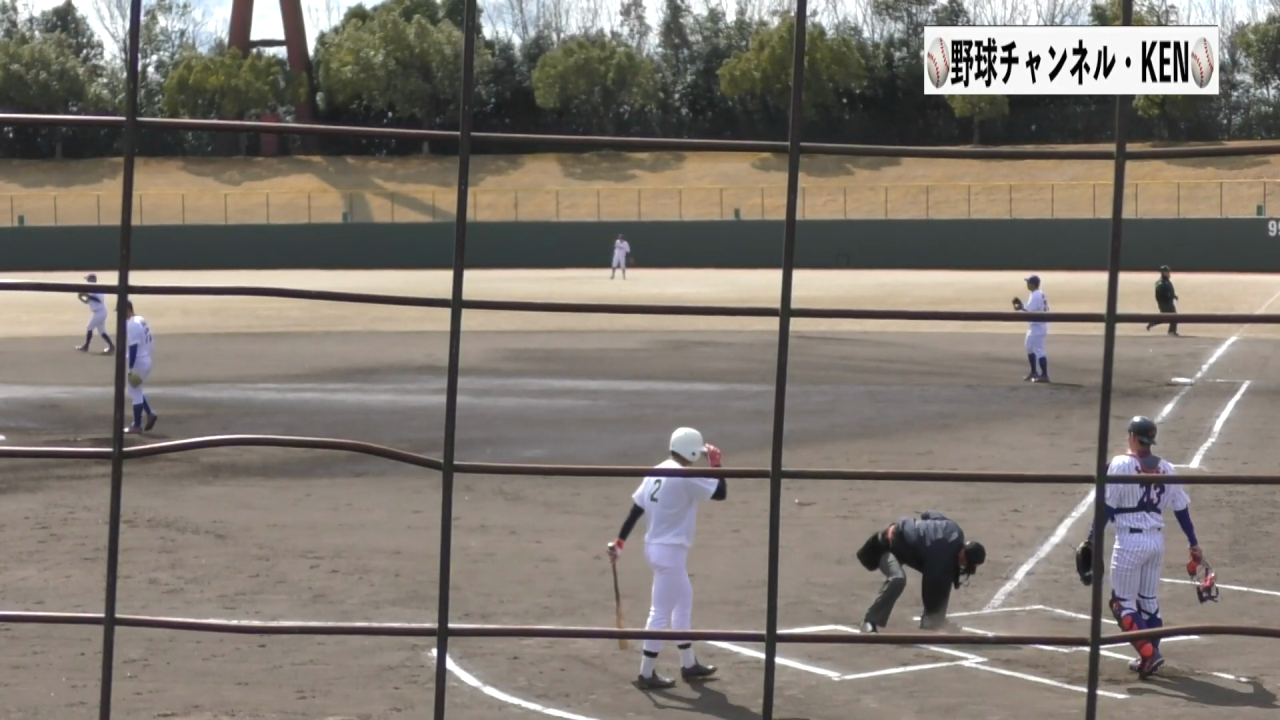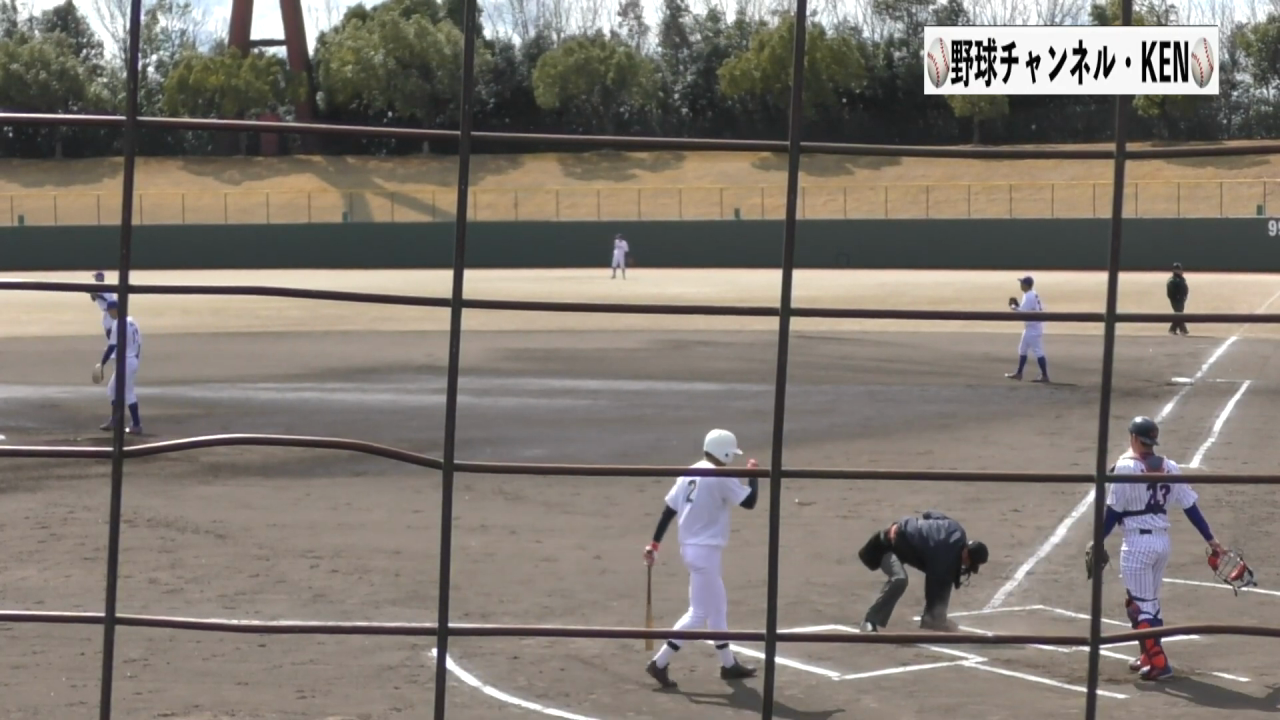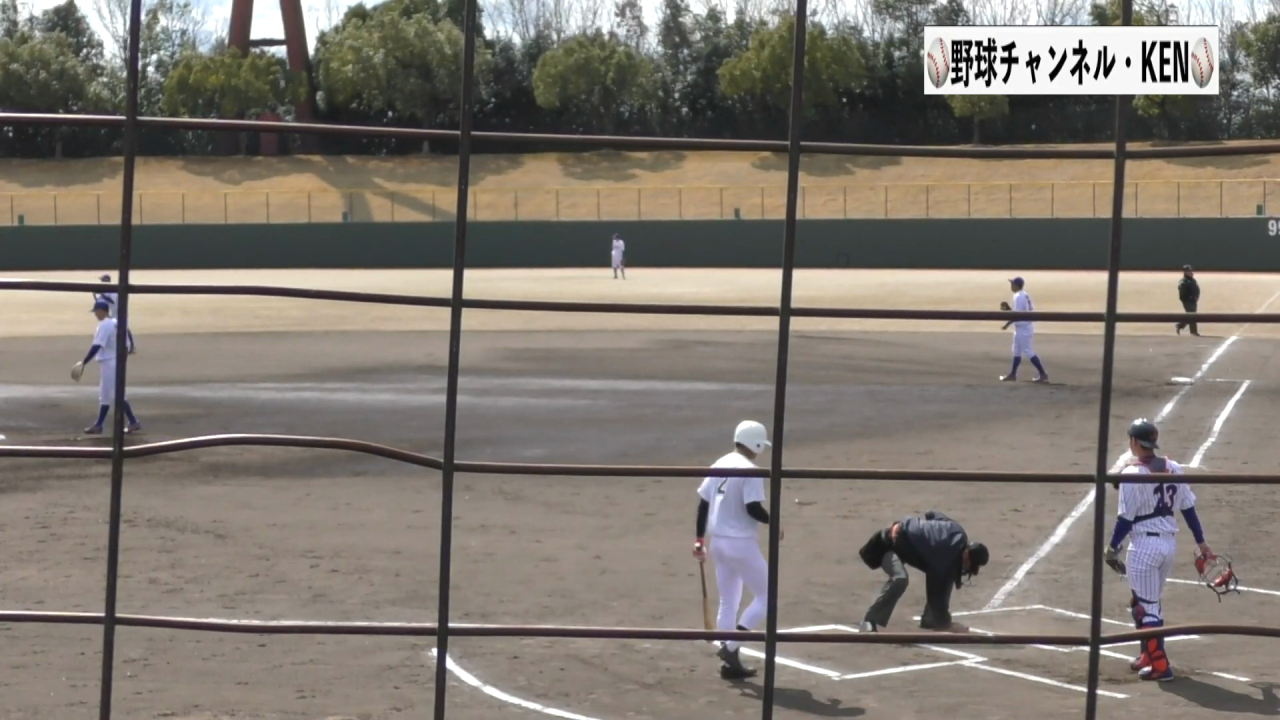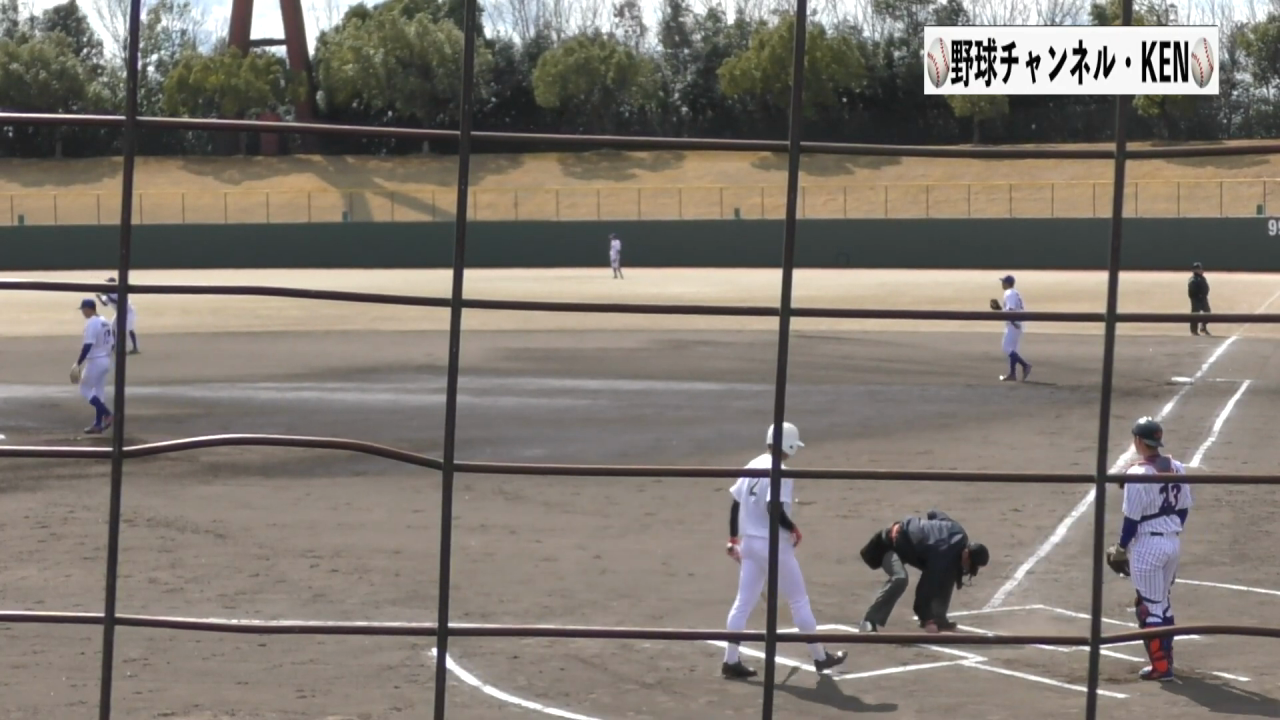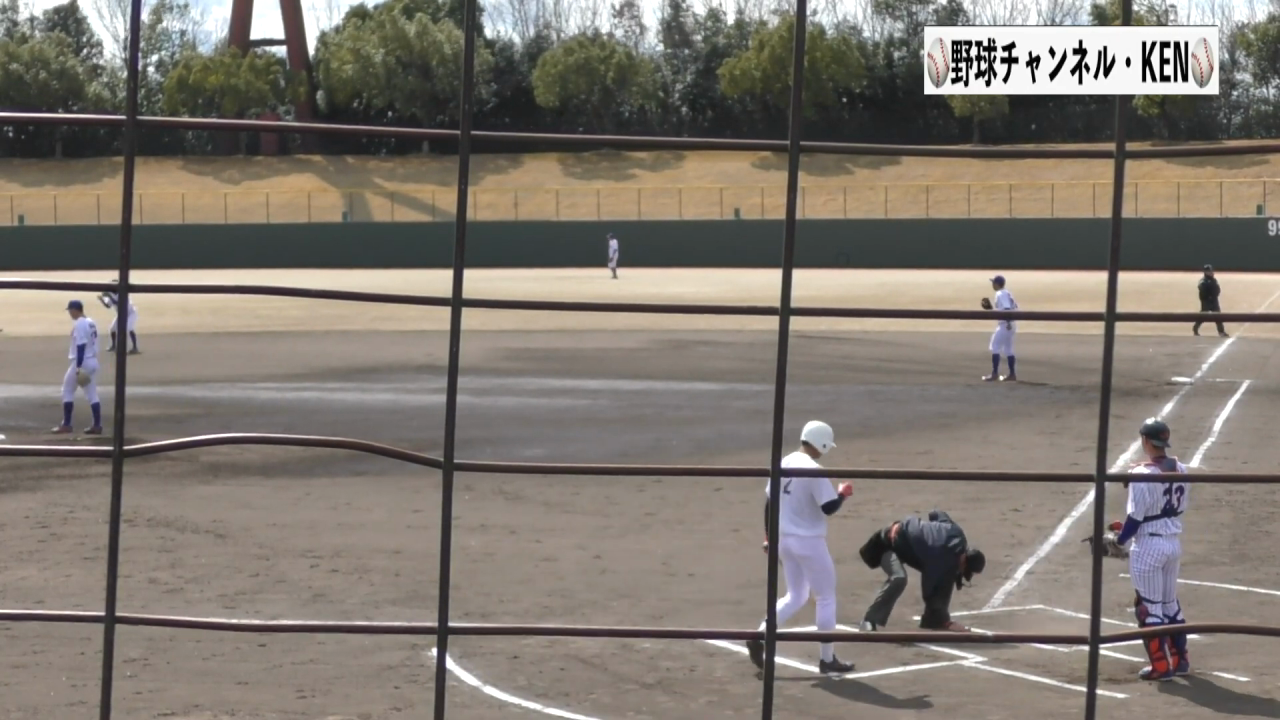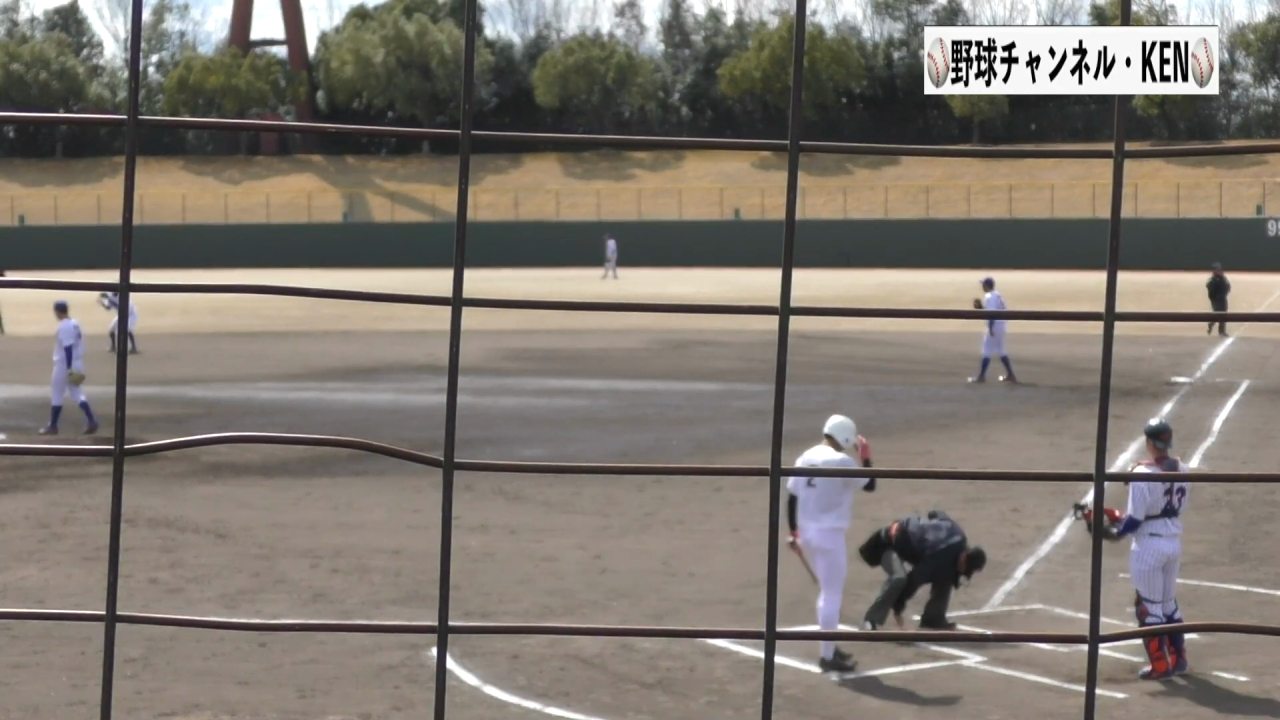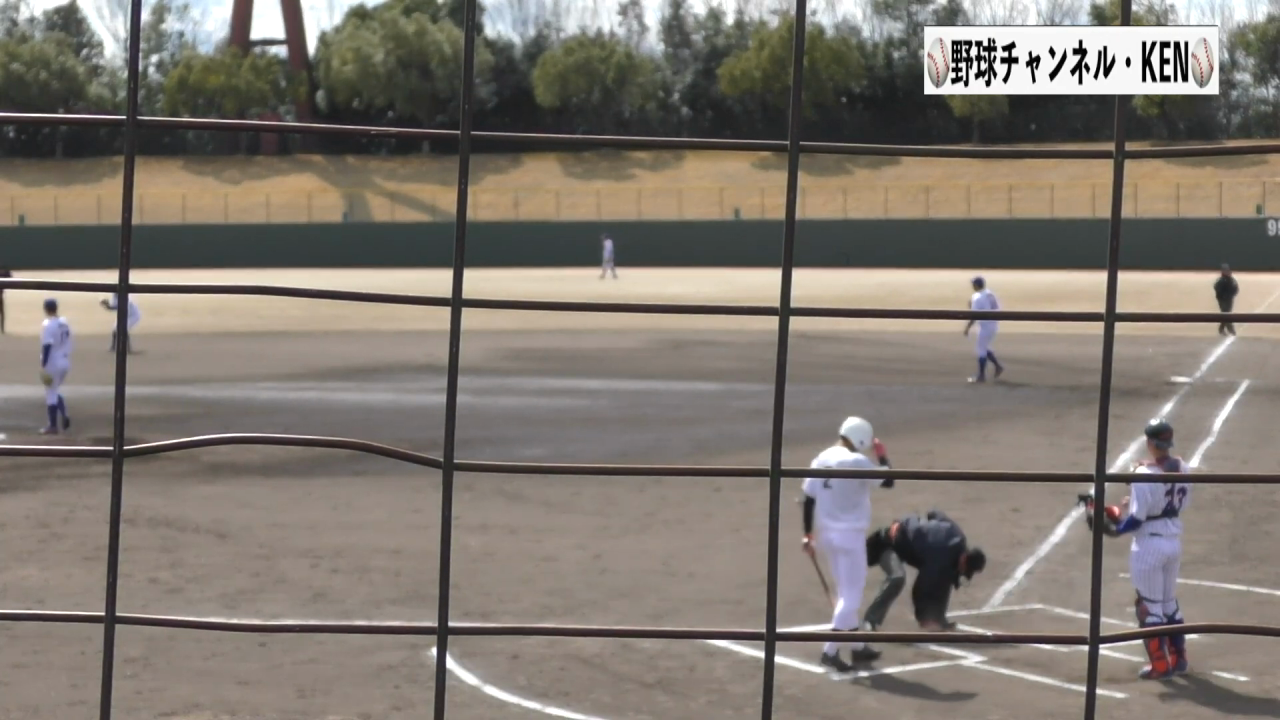
dt=0.2s
person 1, frame 1
left shoulder: (1121, 465)
right shoulder: (1165, 468)
left elbow: (1107, 506)
right elbow: (1181, 508)
left wrist: (1091, 538)
right wrist: (1193, 544)
left hip: (1129, 541)
right hip: (1156, 540)
left knee: (1122, 603)
right knee: (1148, 601)
left ankle: (1149, 654)
right ankle: (1147, 656)
person 1, frame 2
left shoulder: (1126, 467)
right shoulder: (1170, 468)
left elbow: (1114, 510)
right elbow: (1190, 506)
right wrist: (1209, 539)
left hip: (1137, 543)
right hip: (1163, 540)
left knee: (1139, 605)
right knee: (1151, 602)
left ankle: (1158, 663)
right ankle: (1148, 657)
person 1, frame 3
left shoulder: (1132, 474)
right shoulder: (1174, 469)
left elbow: (1126, 518)
right elbow: (1189, 508)
left wrist: (1113, 547)
right wrist: (1200, 542)
left hip: (1144, 545)
right hip: (1168, 543)
left knee: (1144, 606)
right knee: (1153, 603)
left ankle: (1159, 666)
right ankle: (1149, 657)
person 1, frame 4
left shoulder: (1138, 474)
right shoulder: (1177, 468)
left elbow: (1132, 518)
right elbow: (1184, 509)
left wrist: (1122, 547)
left hip: (1148, 545)
right hip: (1173, 542)
left knee: (1149, 607)
right knee: (1162, 600)
left ankle: (1161, 666)
right ankle: (1166, 656)
person 1, frame 5
left shoulder: (1142, 474)
right shoulder: (1180, 470)
left elbow: (1136, 519)
right elbow: (1179, 509)
left wrist: (1119, 541)
left hip: (1148, 546)
right hip: (1174, 544)
left knee: (1149, 607)
right knee: (1170, 603)
left ankle: (1161, 666)
right ankle: (1180, 659)
person 1, frame 6
left shoulder: (1144, 473)
right shoulder: (1182, 470)
left elbow: (1137, 518)
right elbow: (1176, 507)
left wrist: (1116, 533)
left hip: (1149, 546)
right hip: (1175, 544)
left knee: (1149, 606)
right knee: (1169, 602)
left ankle: (1162, 666)
right ankle: (1179, 660)
person 1, frame 7
left shoulder: (1145, 474)
right shoulder: (1183, 469)
left elbow: (1138, 518)
right elbow: (1175, 506)
left wrist: (1115, 530)
left hip: (1149, 546)
right hip: (1173, 543)
left knee: (1149, 606)
right knee: (1168, 601)
left ankle: (1160, 665)
right ankle: (1178, 659)
person 2, frame 1
left shoulder: (656, 473)
right shoulder: (686, 477)
left elbow: (636, 509)
right elbow: (720, 493)
left wrist: (619, 542)
right wrist: (716, 464)
left hip: (655, 548)
right hip: (670, 551)
left knee: (684, 603)
right knee: (660, 613)
left ankle: (689, 665)
right ankle: (647, 673)
person 2, frame 2
left shoulder: (689, 475)
right shoulder: (722, 478)
left elbow: (668, 511)
right elbow: (751, 501)
left wrist: (654, 544)
right wrist: (753, 475)
left hip: (689, 548)
right hip: (706, 552)
left knee: (716, 608)
right knee: (698, 613)
left ankle: (728, 664)
right ankle: (660, 662)
person 2, frame 3
left shoulder: (719, 466)
right shoulder: (750, 471)
left elbow: (703, 504)
right elbow: (753, 508)
left wrist: (699, 541)
right wrist: (772, 521)
left hip: (717, 542)
right hip: (741, 543)
left knee: (728, 602)
right knee: (764, 597)
left ankle: (733, 664)
right ankle: (731, 647)
person 2, frame 4
left shoulder: (752, 467)
left elbow: (735, 505)
left wrist: (734, 540)
right wrist: (794, 529)
left hip: (749, 543)
right hip: (773, 544)
left knee: (745, 601)
right knee: (798, 599)
left ankle: (732, 660)
right ankle: (820, 656)
person 2, frame 5
left shoulder: (783, 464)
right shoulder: (814, 471)
left elbow: (770, 502)
right elbow: (829, 508)
left wrist: (770, 538)
right wrist: (843, 493)
left hip: (785, 540)
right hip: (809, 542)
left knee: (795, 595)
right knee: (825, 598)
left ankle: (760, 638)
right ankle: (827, 659)
person 2, frame 6
left shoulder: (805, 458)
right shoulder: (841, 461)
left elbow: (792, 498)
right elbow: (870, 486)
left wrist: (793, 533)
right wrist: (866, 457)
left hip: (807, 533)
right hip: (829, 535)
left knee: (828, 591)
right knee: (831, 594)
left ankle: (827, 647)
right ankle: (827, 655)
person 2, frame 7
left shoulder: (820, 460)
right shoulder: (857, 461)
left elbow: (809, 500)
right elbow: (888, 481)
left wrist: (808, 535)
right wrist: (881, 454)
left hip: (826, 534)
right hip: (849, 535)
left knee: (845, 590)
right knee: (851, 595)
left ankle: (856, 646)
right ankle: (830, 652)
